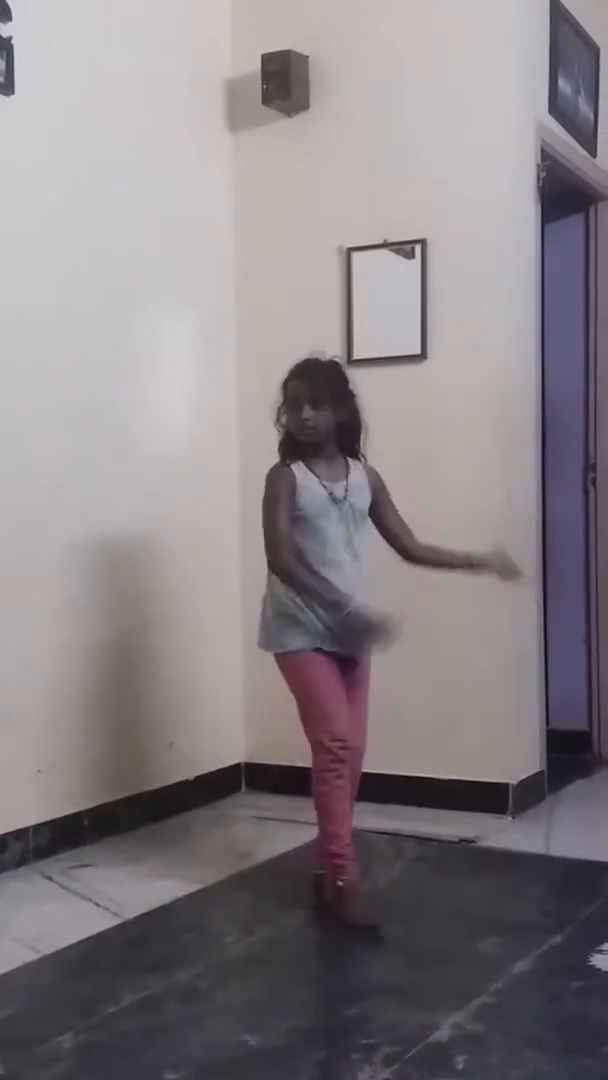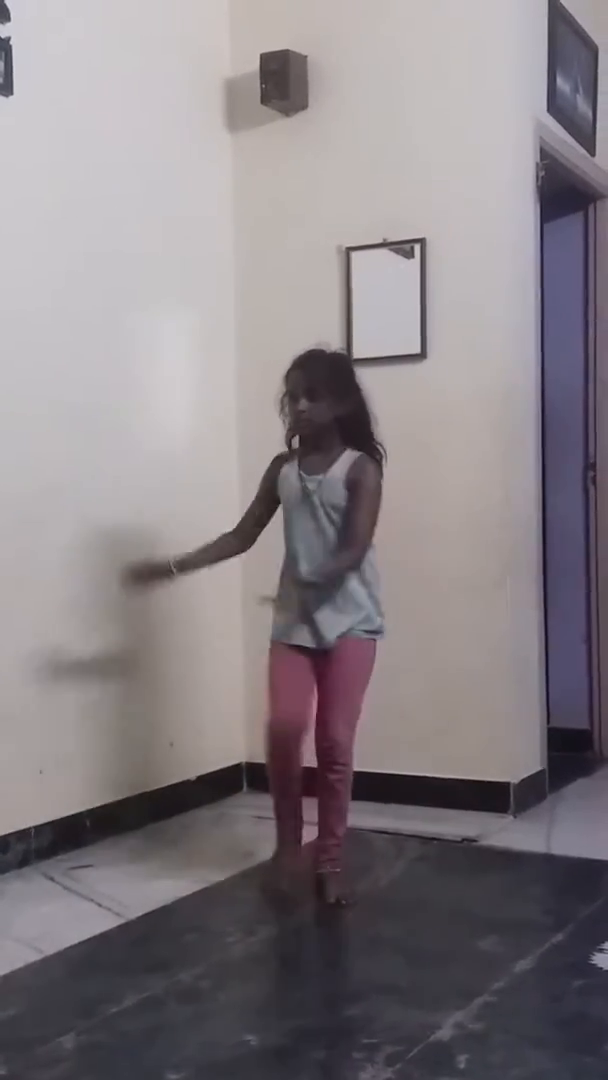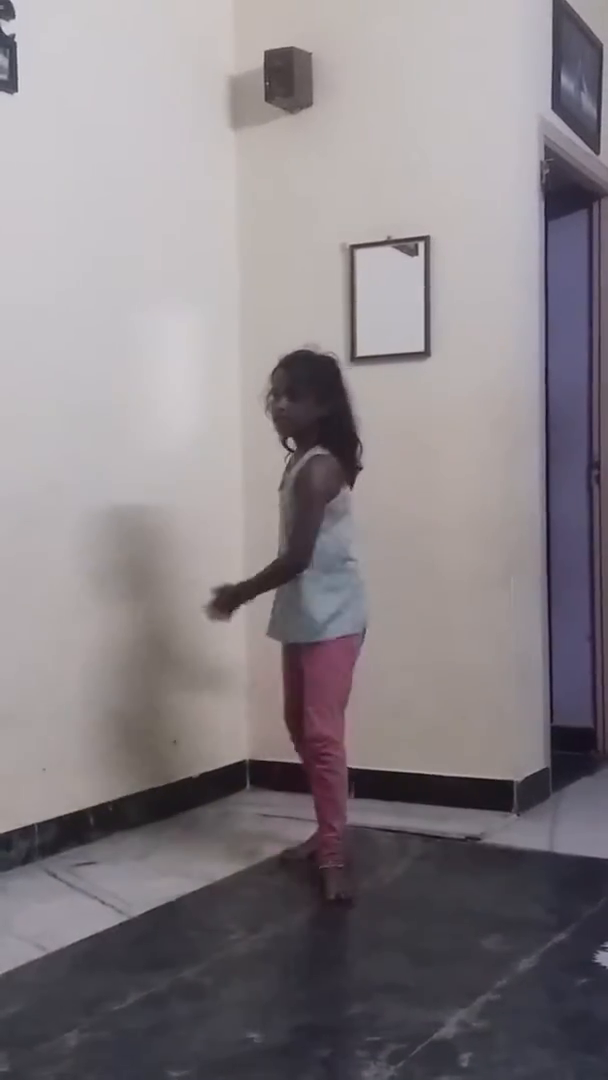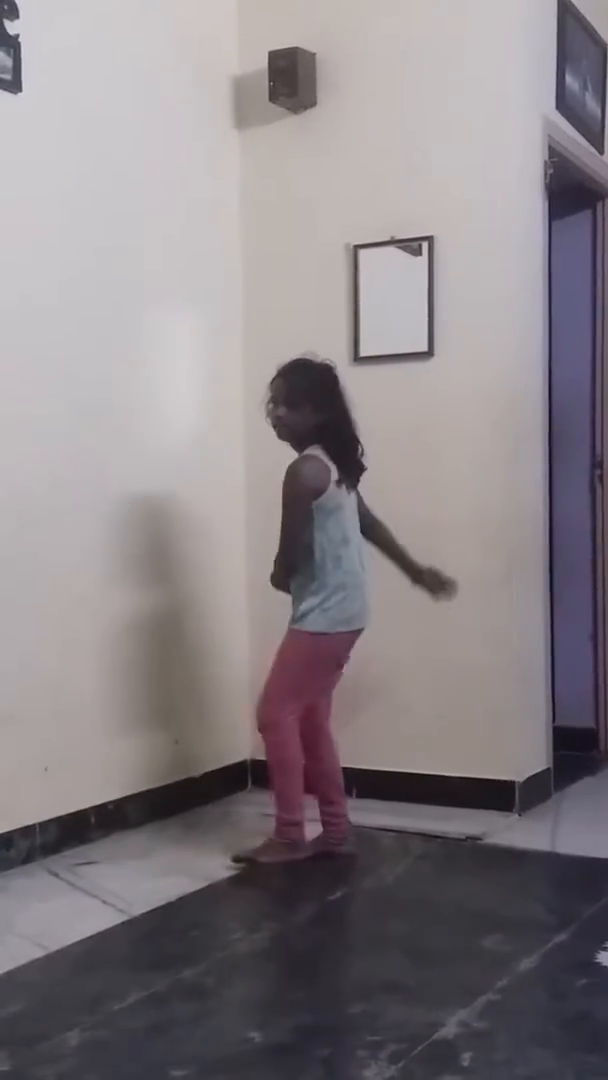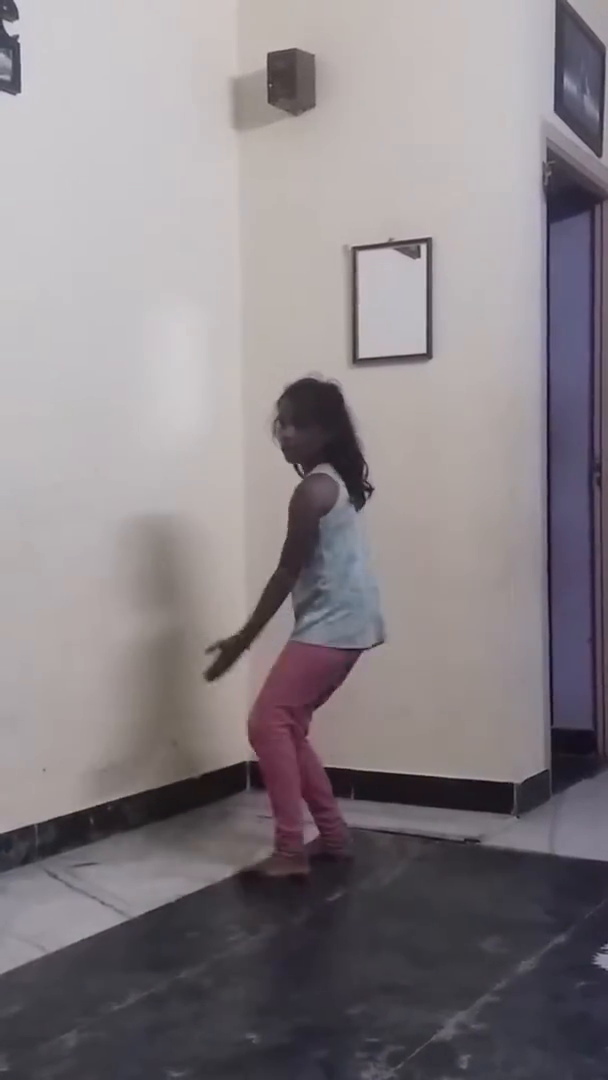
dt=0.3s
person 1, frame 1
left shoulder: (365, 477)
right shoulder: (283, 478)
left elbow: (409, 547)
right elbow: (281, 560)
left wrist: (480, 563)
right wrist: (345, 609)
left hip: (350, 633)
right hip: (299, 631)
left knee: (348, 750)
right knee: (337, 741)
left ankle: (332, 867)
right ankle: (342, 877)
person 1, frame 2
left shoulder: (362, 468)
right shoulder: (281, 468)
left elbow: (354, 552)
right elbow: (243, 534)
left wrist: (310, 589)
right wrist: (174, 565)
left hip: (349, 620)
right hip: (294, 620)
left knee: (335, 743)
right knee: (284, 727)
left ankle: (330, 863)
right ankle: (288, 832)
person 1, frame 3
left shoulder: (318, 468)
right shoulder: (302, 462)
left elbow: (297, 556)
left wrist: (240, 593)
left hip: (330, 618)
right hip: (299, 616)
left knee: (322, 732)
right knee: (298, 725)
left ankle: (332, 858)
right ankle: (330, 829)
person 1, frame 4
left shoulder: (304, 471)
right shoulder: (338, 466)
left elbow: (292, 555)
right elbow: (371, 526)
left wrist: (280, 576)
right wrist: (416, 570)
left hip: (325, 611)
right hip: (343, 607)
left knee: (275, 711)
right knee: (310, 715)
left ankle: (289, 834)
right ankle: (336, 829)
person 1, frame 5
left shoulder: (312, 490)
right shoulder: (336, 484)
left elbow: (288, 573)
left wrist: (243, 639)
left hip: (331, 627)
right hip: (348, 624)
left knee: (267, 722)
right knee: (287, 726)
left ankle: (289, 847)
right ankle: (332, 832)
